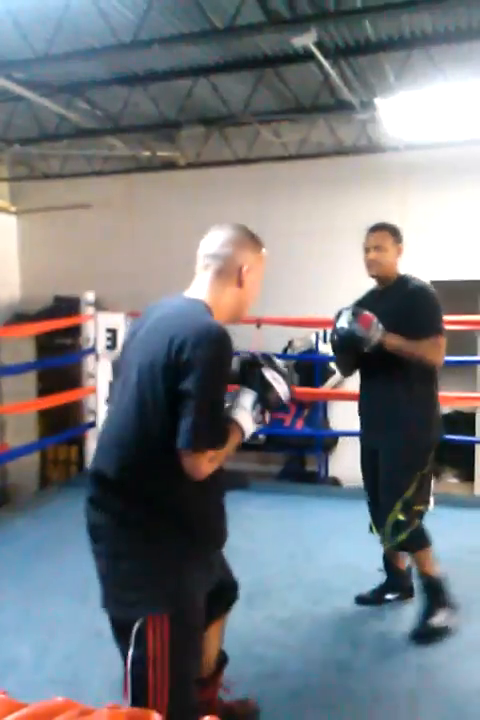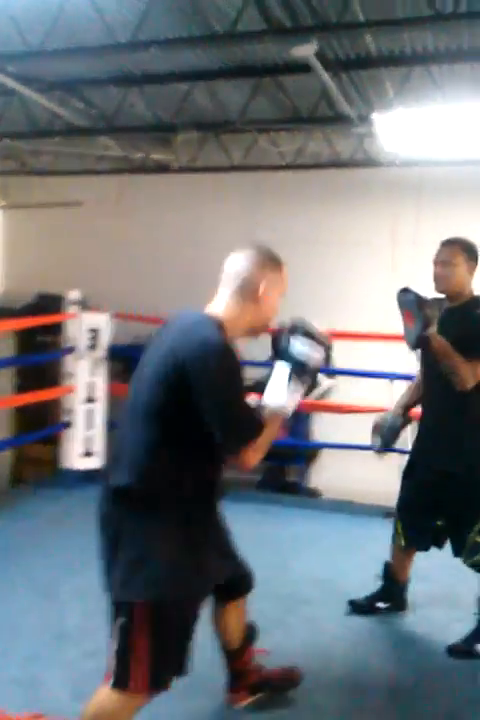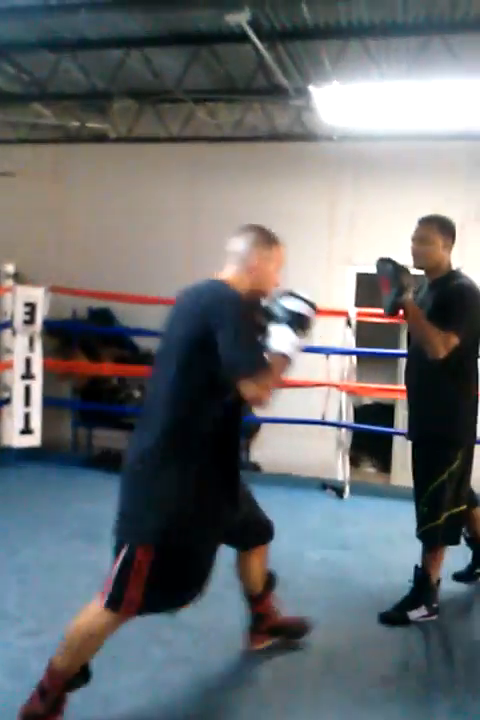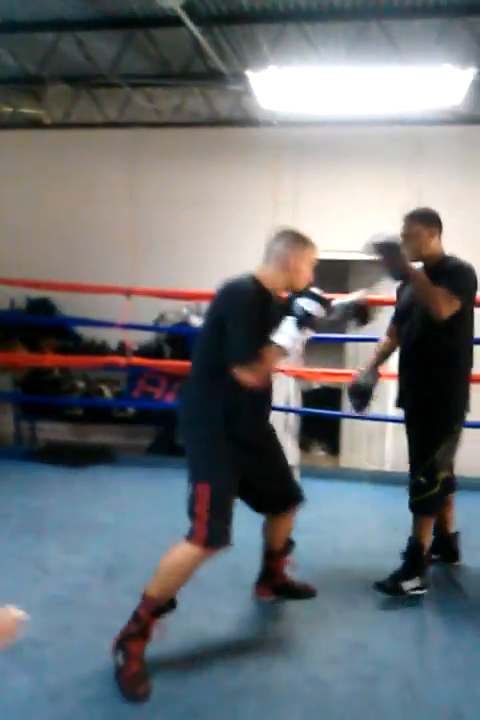
dt=0.5s
person 1, frame 1
left shoulder: (161, 315)
right shoulder: (206, 335)
right elbow: (198, 460)
right wrist: (245, 413)
left hip: (159, 512)
right hip: (145, 526)
left knee: (214, 596)
person 1, frame 2
left shoulder: (188, 328)
right shoulder: (210, 350)
right elbow: (247, 453)
left wrist: (266, 399)
right wrist: (284, 394)
left hip: (181, 505)
right hip: (150, 518)
left knee: (232, 584)
right knee: (138, 676)
left ankle: (244, 679)
person 1, frame 3
left shoulder: (206, 297)
right shoulder: (229, 302)
right elbow: (255, 390)
left wrist: (275, 336)
right wrist: (286, 340)
left hip: (209, 460)
right hip: (168, 464)
left knee: (254, 536)
right knee: (123, 598)
left ankle: (264, 623)
person 1, frame 4
left shoulder: (270, 300)
right shoulder: (239, 298)
right elbow: (249, 374)
right wrist: (293, 327)
left hip: (250, 425)
right hip: (214, 431)
left knee: (285, 501)
right knee: (204, 539)
left ankle: (271, 578)
right ankle: (133, 638)
person 2, frame 1
left shoulder: (419, 295)
right shoulder: (362, 305)
left elbow: (435, 354)
right elbow: (349, 367)
left wrist: (384, 338)
right wrist: (344, 345)
left hip: (412, 424)
right hip: (375, 423)
left knee: (401, 512)
right knee: (381, 506)
left ankle: (438, 597)
right ankle: (397, 578)
person 2, frame 2
right shoulder: (436, 315)
left wrist: (433, 336)
right wrist: (399, 410)
right hip: (433, 441)
right knee: (411, 515)
right ankle: (393, 591)
person 2, frame 3
right shoulder: (427, 290)
left elbow: (438, 349)
left wrist: (404, 302)
right hip: (429, 411)
left knee: (435, 501)
left ankle: (425, 594)
person 2, frame 4
right shoulder: (411, 282)
left elbow: (441, 309)
right elbow: (395, 333)
left wrist: (407, 269)
right wrist: (369, 371)
left hip: (445, 393)
right hip: (418, 390)
left knee: (427, 473)
right knee: (436, 468)
left ankle: (416, 567)
right ankle: (446, 542)
